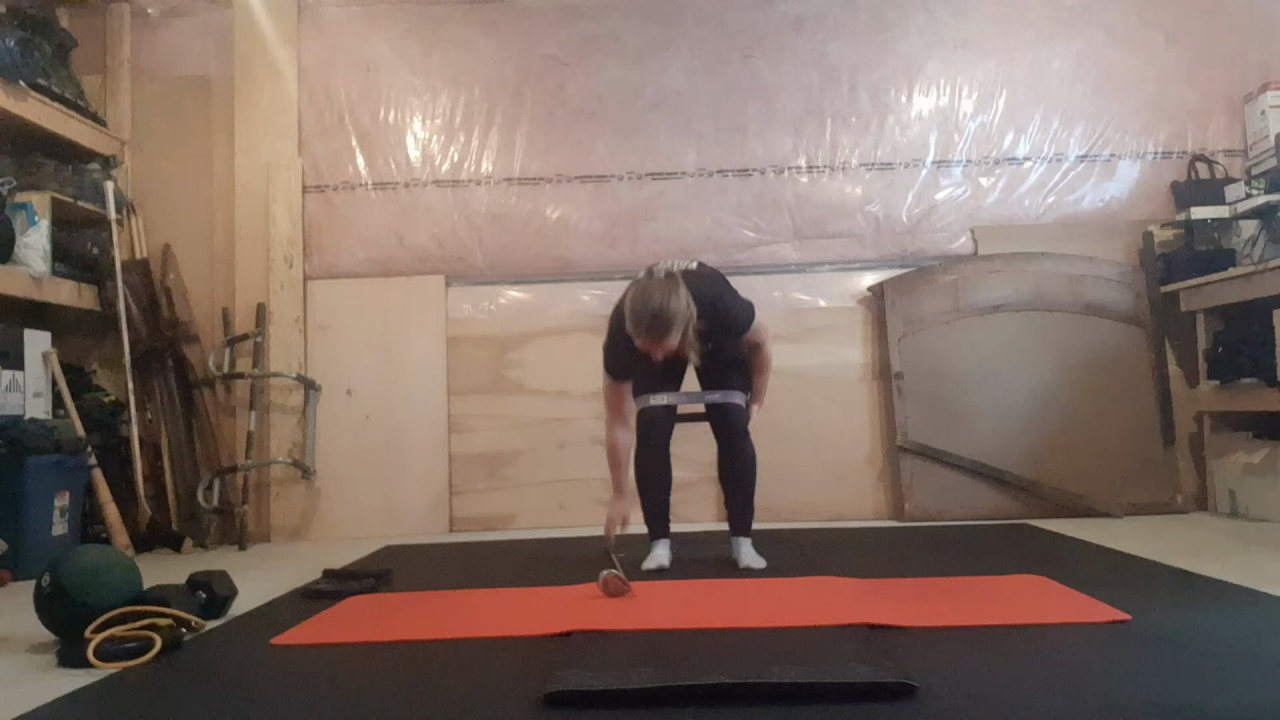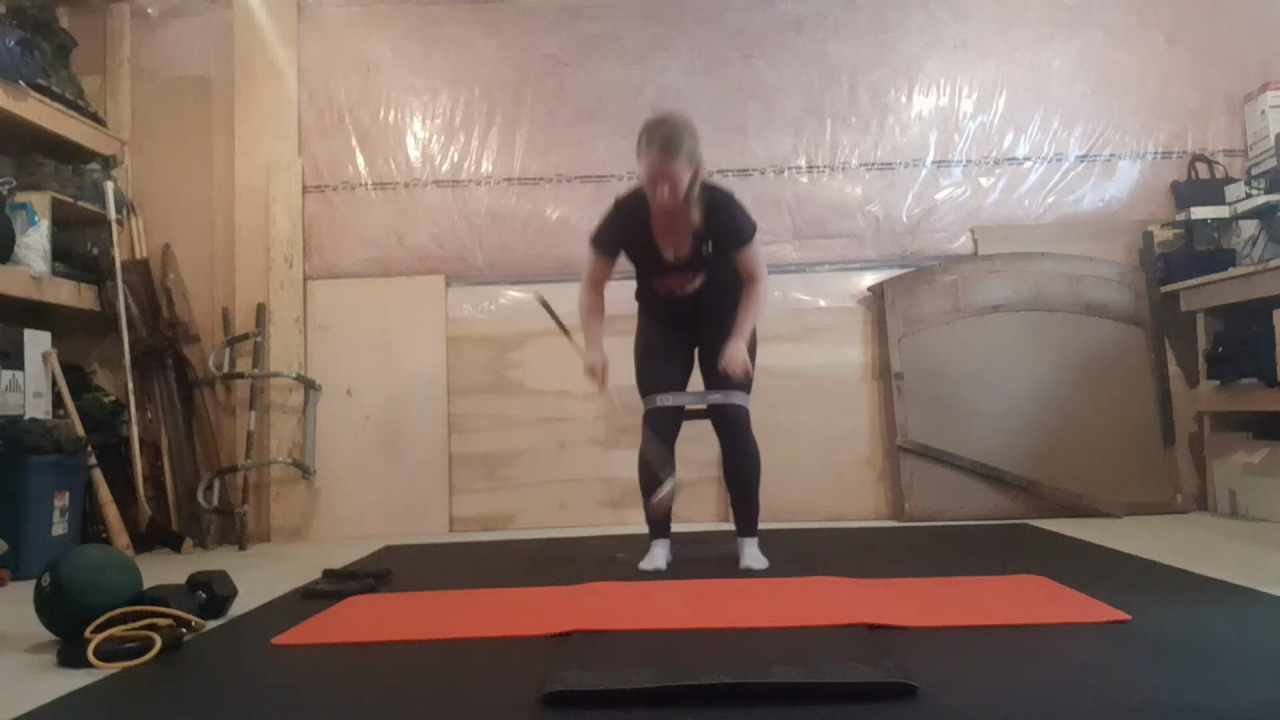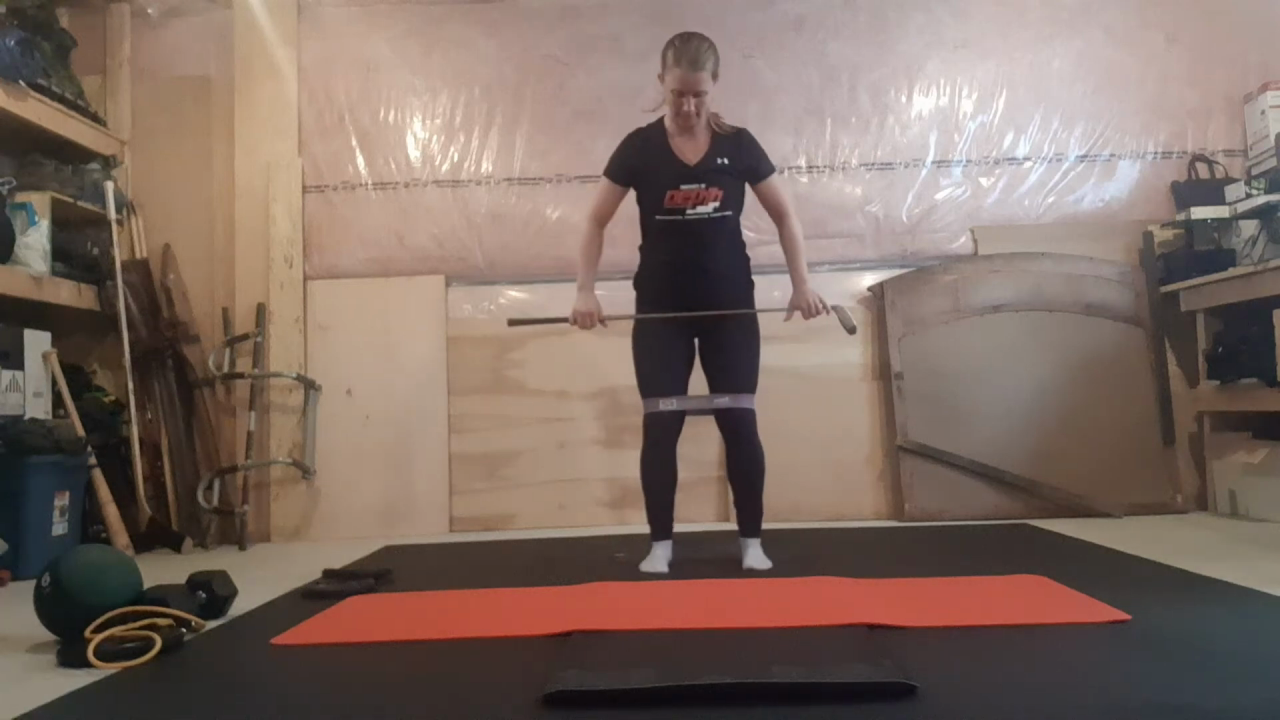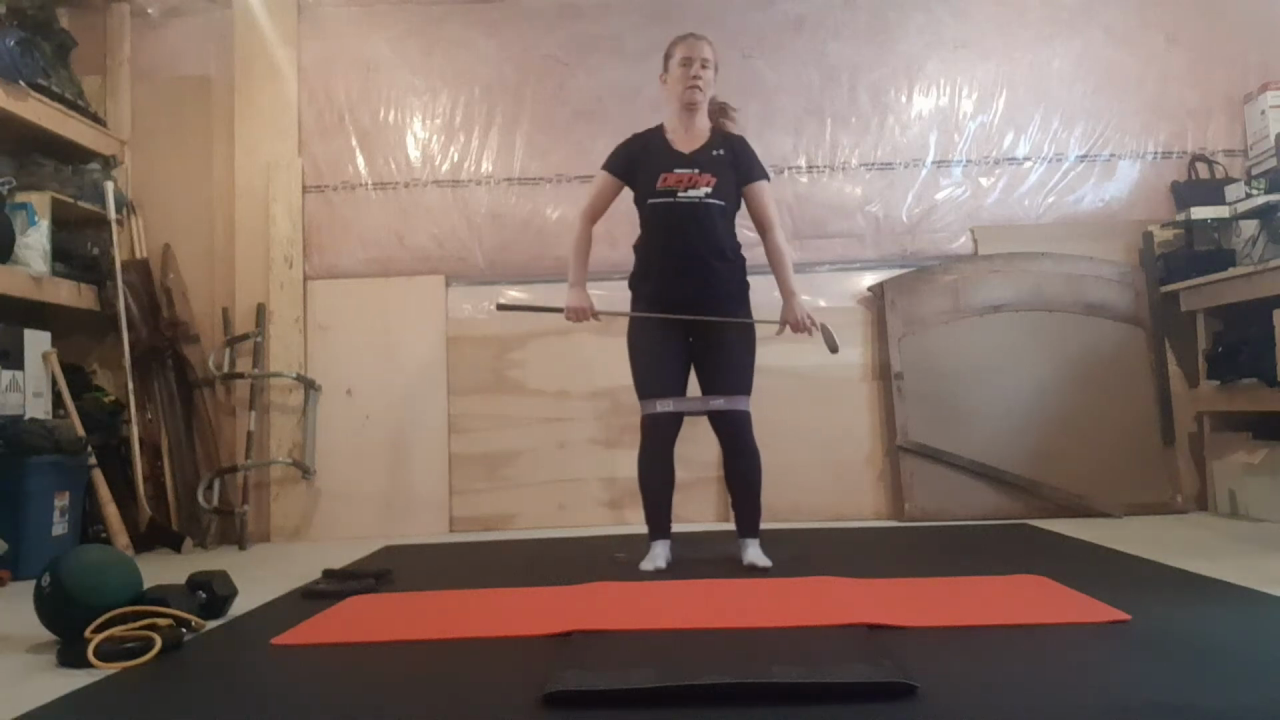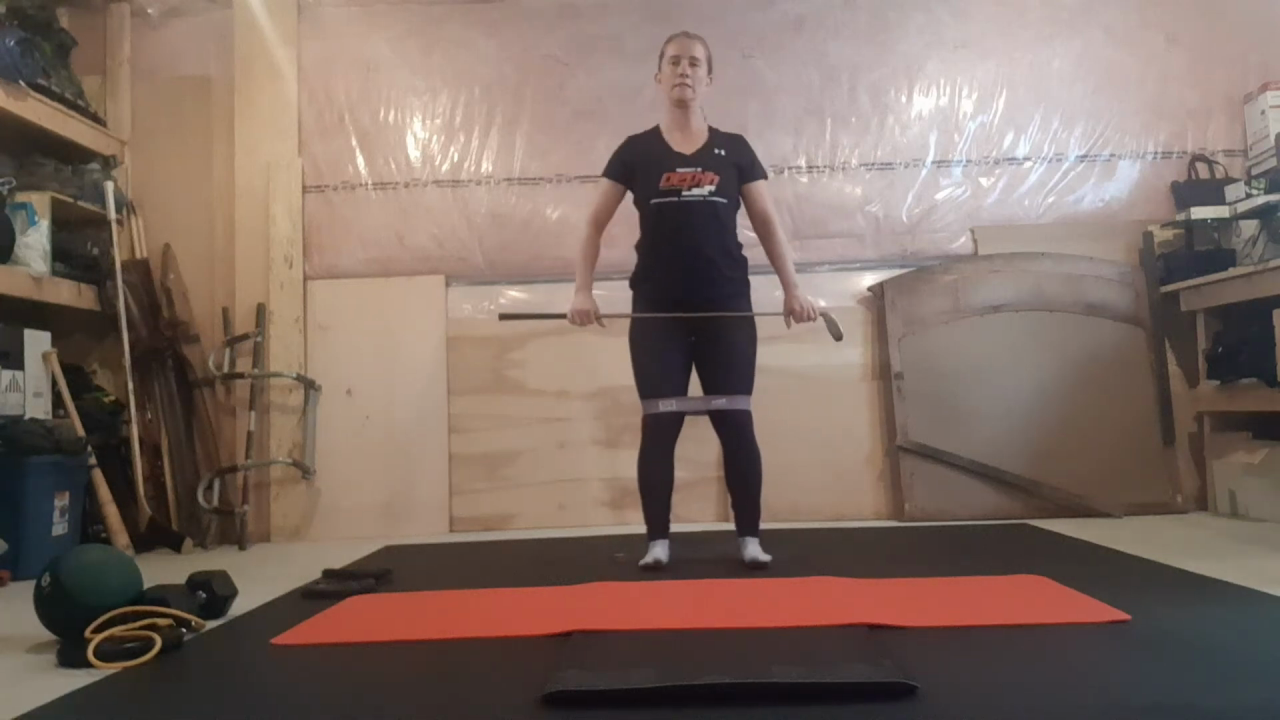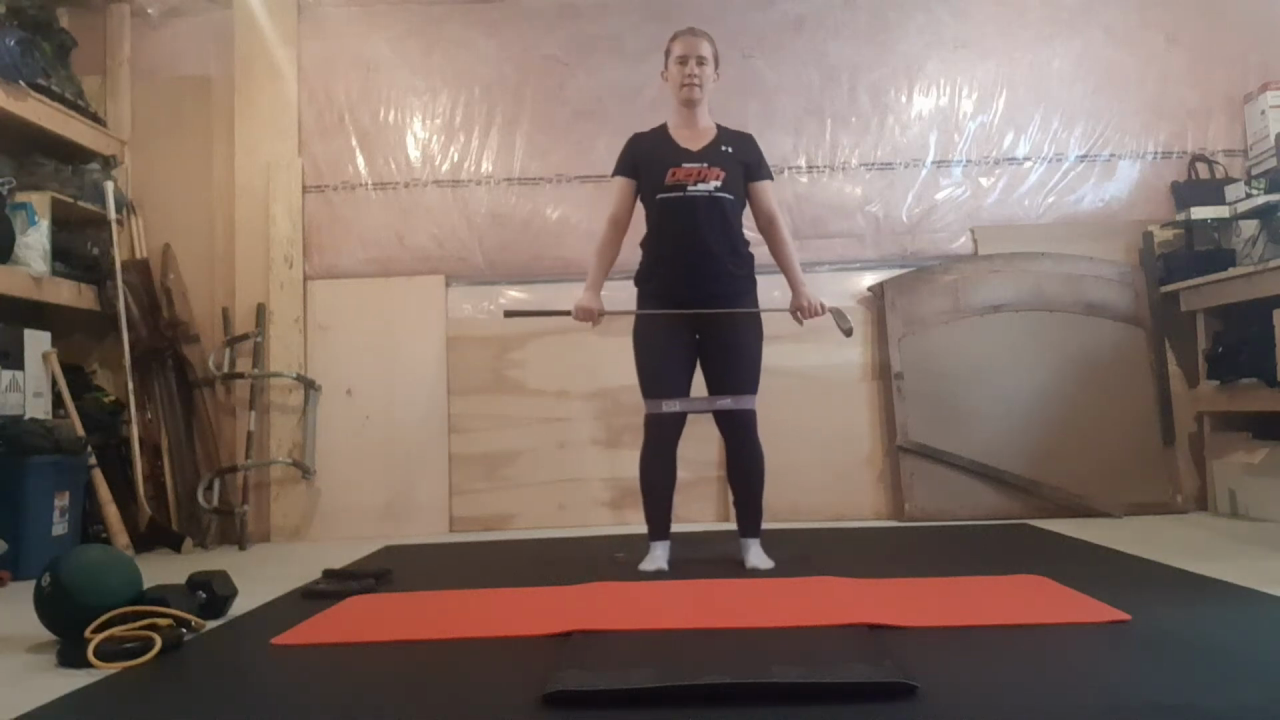
dt=0.7s
person 1, frame 1
left shoulder: (720, 305)
right shoulder: (622, 333)
left elbow: (761, 342)
right elbow: (619, 426)
left wrist: (756, 401)
right wrist: (620, 496)
left hip: (719, 339)
right hip: (650, 331)
left knee: (731, 424)
right knee: (652, 429)
left ankle: (742, 540)
right ankle: (660, 542)
person 1, frame 2
left shoulder: (723, 210)
right shoulder: (624, 216)
left elbow: (754, 280)
right elbow: (592, 285)
left wrist: (739, 341)
right wrist: (593, 345)
left hip: (722, 322)
right hip: (661, 328)
left knee: (733, 421)
right knee: (659, 425)
left ankle: (748, 541)
right ankle: (659, 542)
person 1, frame 3
left shoulder: (739, 145)
right shoulder: (639, 148)
left elbow: (783, 214)
right elbow: (596, 222)
left wrist: (802, 283)
right wrist: (585, 291)
left hip: (730, 307)
right hip: (660, 310)
left knee: (739, 423)
right knee: (660, 426)
left ankle: (752, 541)
right ankle: (660, 543)
person 1, frame 4
left shoulder: (735, 150)
right shoulder: (638, 148)
left elbow: (769, 226)
right elbow: (588, 217)
left wrist: (791, 297)
right wrist: (576, 285)
left hip: (725, 308)
right hip: (655, 309)
left knee: (734, 424)
right knee: (658, 425)
left ankle: (750, 541)
right ankle: (659, 543)
person 1, frame 5
left shoulder: (734, 149)
right shoulder: (636, 150)
left elbow: (767, 223)
right elbow: (595, 225)
left wrist: (792, 290)
right wrist: (583, 290)
left hip: (726, 307)
right hip: (657, 309)
left knee: (736, 423)
right knee: (660, 425)
left ankle: (749, 538)
right ankle: (658, 541)
person 1, frame 6
left shoulder: (742, 146)
right shoulder: (642, 147)
left elbow: (770, 221)
right elbow: (616, 223)
left wrist: (799, 287)
right wrist: (591, 288)
left hip: (732, 305)
right hip: (662, 307)
left knee: (739, 423)
right knee: (662, 425)
left ankle: (751, 540)
right ankle: (658, 544)
